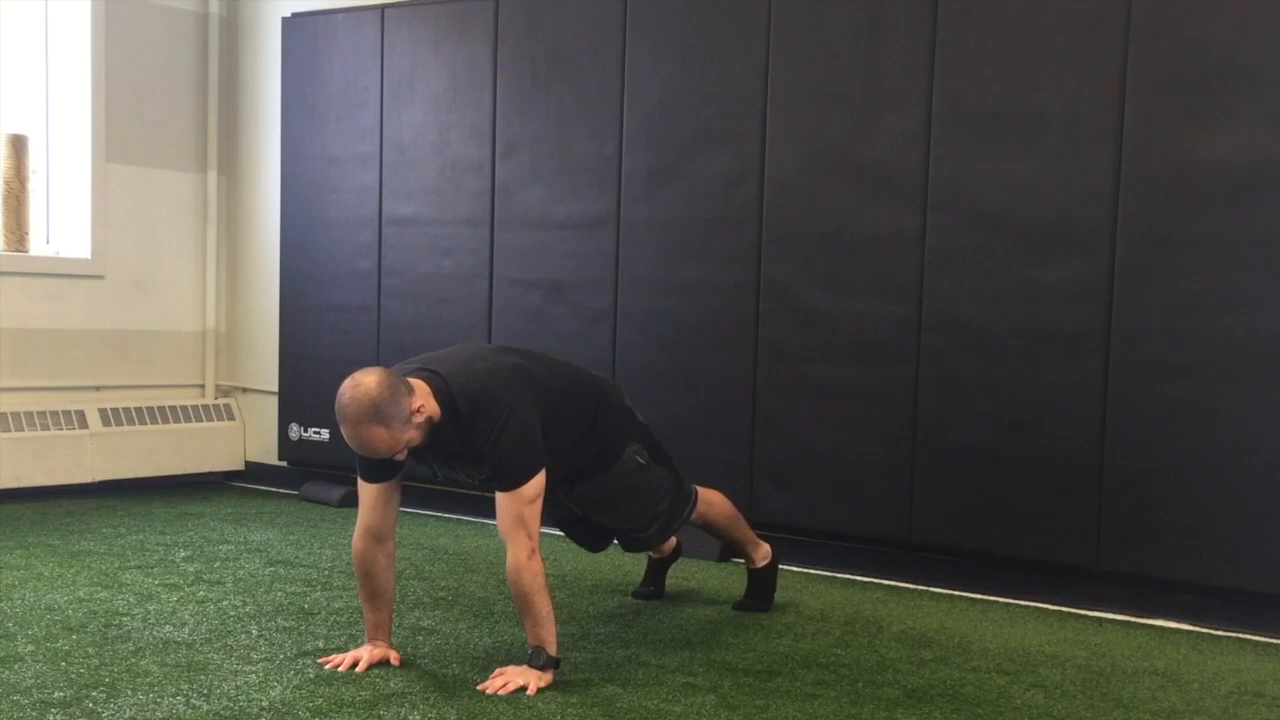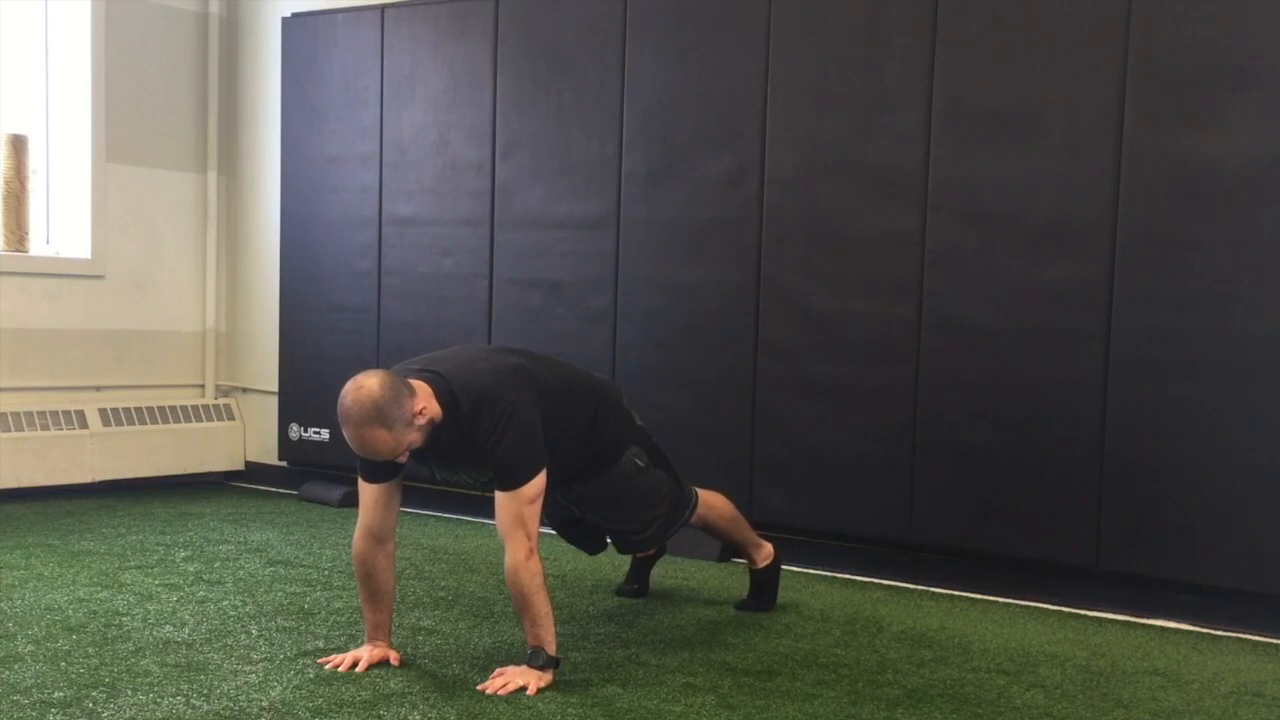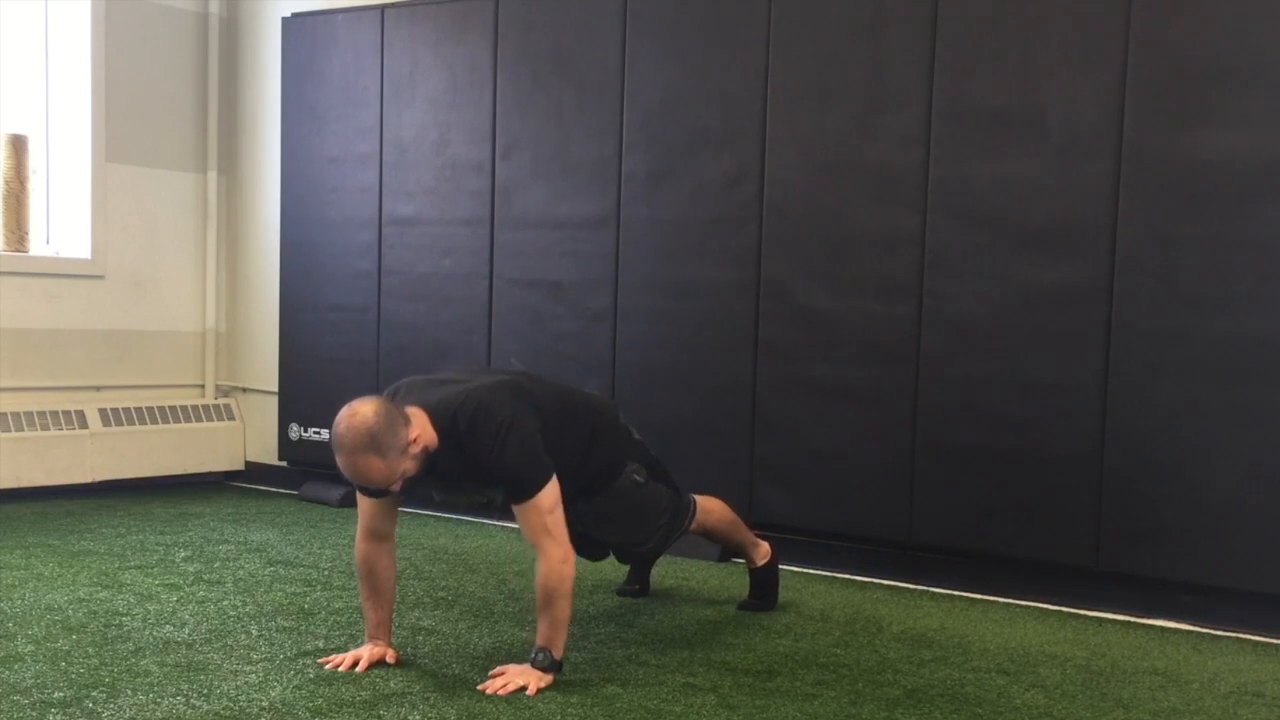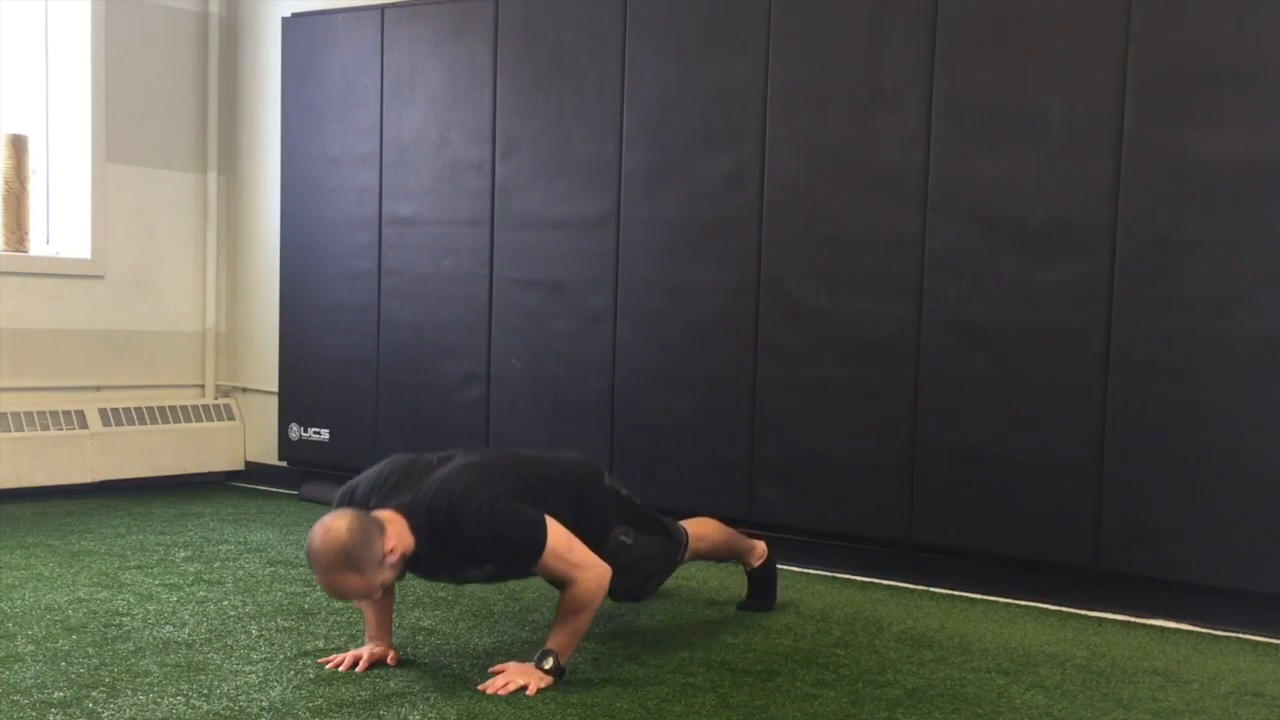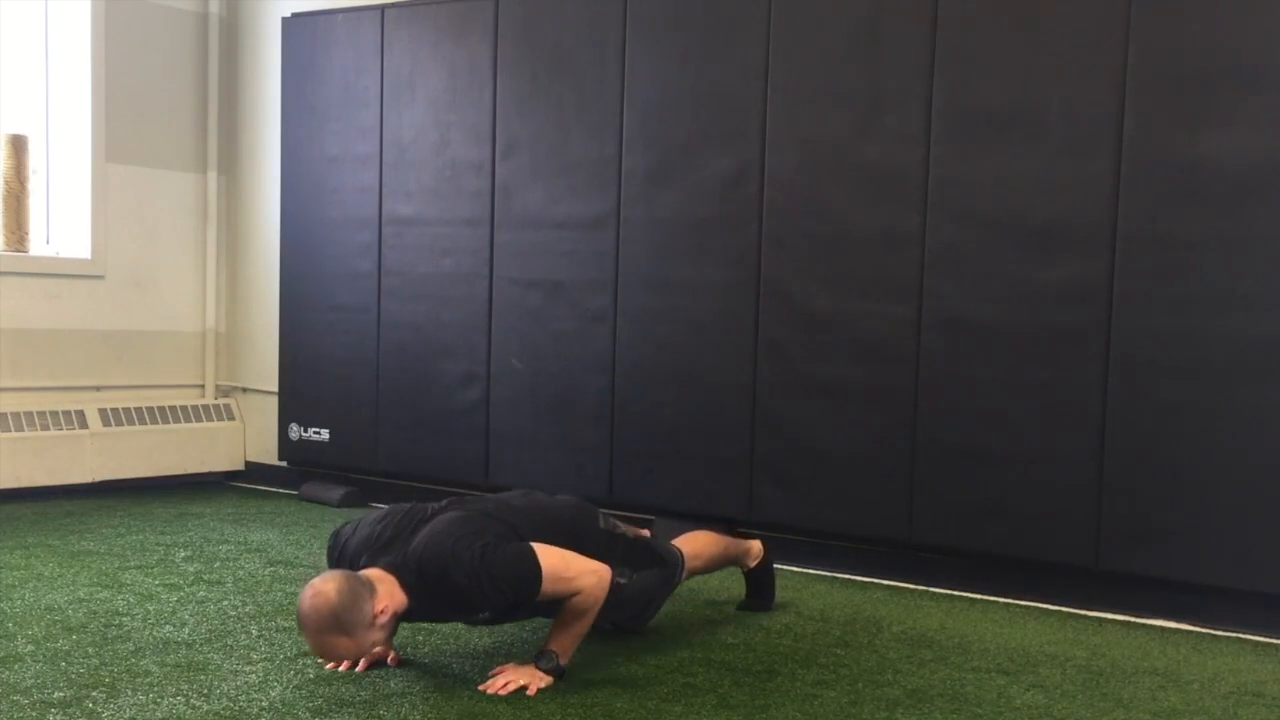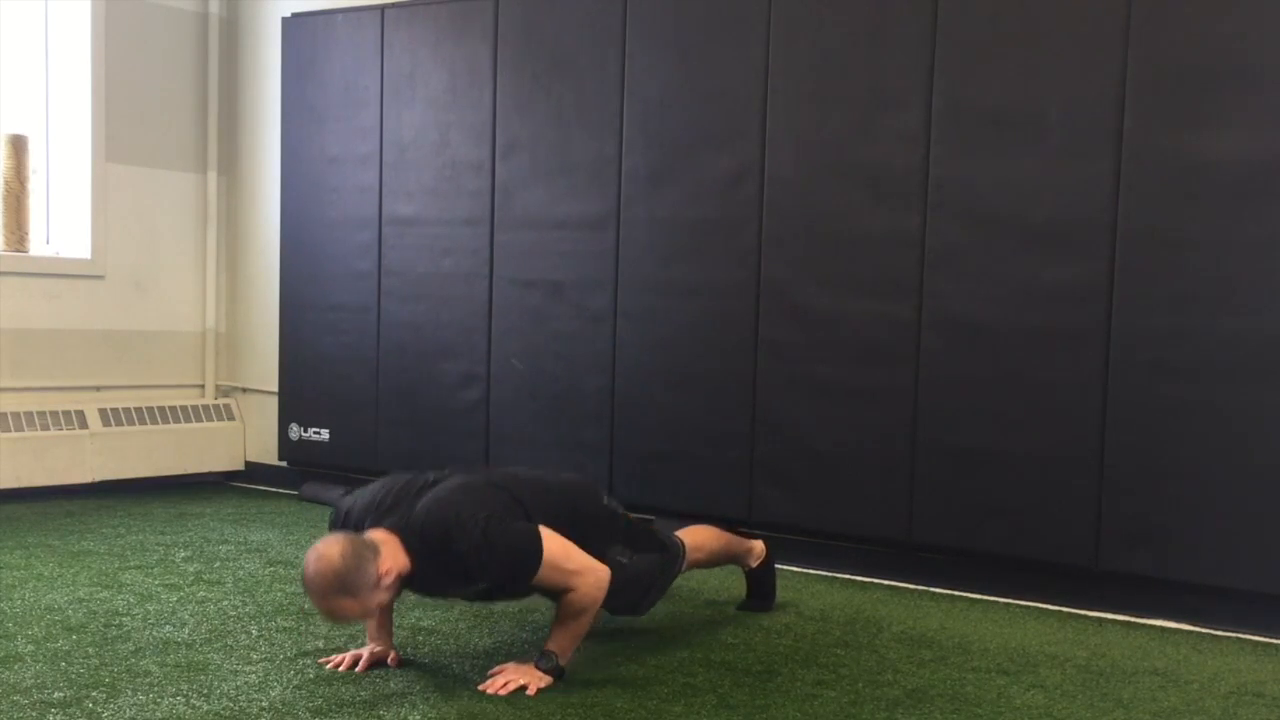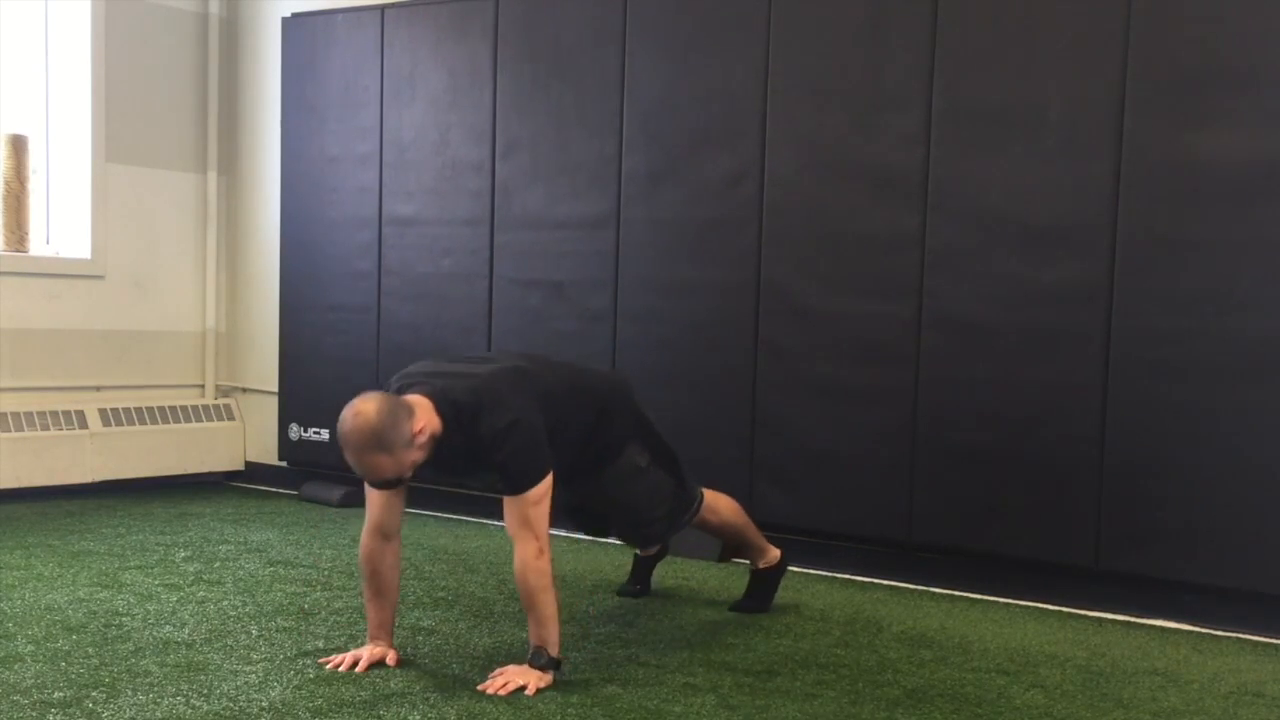
dt=0.4s
person 1, frame 1
left shoulder: (495, 408)
right shoulder: (381, 412)
left elbow: (522, 547)
right elbow: (373, 535)
left wrist: (542, 661)
right wrist: (377, 639)
left hip: (599, 435)
right hip: (548, 456)
left knee: (675, 506)
right knee: (602, 536)
left ankle: (758, 557)
right ankle: (664, 553)
person 1, frame 2
left shoulder: (497, 409)
right shoulder: (381, 414)
left elbow: (520, 548)
right elbow: (374, 536)
left wrist: (541, 662)
right wrist: (377, 640)
left hip: (597, 435)
right hip: (546, 457)
left knee: (677, 510)
right knee: (591, 538)
left ankle: (761, 557)
right ankle: (646, 552)
person 1, frame 3
left shoulder: (495, 429)
right shoulder: (377, 437)
left elbow: (554, 552)
right elbow: (374, 538)
left wrist: (544, 662)
right wrist: (377, 638)
left hip: (597, 452)
right hip: (547, 470)
left knee: (676, 518)
right knee: (596, 544)
left ankle: (759, 556)
right ankle: (643, 557)
person 1, frame 4
left shoulder: (475, 514)
right shoulder: (358, 508)
left elbow: (592, 574)
left wrist: (546, 664)
right wrist: (378, 639)
left hip: (583, 506)
right hip: (541, 508)
left knee: (672, 547)
left ankle: (755, 556)
person 1, frame 5
left shoulder: (461, 564)
right shoulder: (350, 551)
left elbow: (593, 578)
left wrist: (547, 665)
right wrist: (376, 642)
left hip: (579, 549)
right hip: (529, 525)
left knee: (672, 564)
left ankle: (750, 554)
right ankle: (638, 534)
person 1, frame 6
left shoulder: (467, 534)
right shoulder: (353, 522)
left elbow: (593, 577)
left wrist: (547, 664)
right wrist: (379, 640)
left hip: (573, 519)
right hip: (532, 515)
left knee: (671, 555)
left ankle: (753, 553)
right ankle: (642, 526)
person 1, frame 7
left shoulder: (501, 422)
right shoulder: (388, 417)
left elbow: (530, 545)
right elbow: (380, 534)
left wrist: (543, 662)
right wrist: (378, 639)
left hip: (602, 421)
right hip: (554, 444)
left knee: (679, 507)
right knee: (613, 517)
left ankle: (766, 558)
right ankle: (649, 551)
